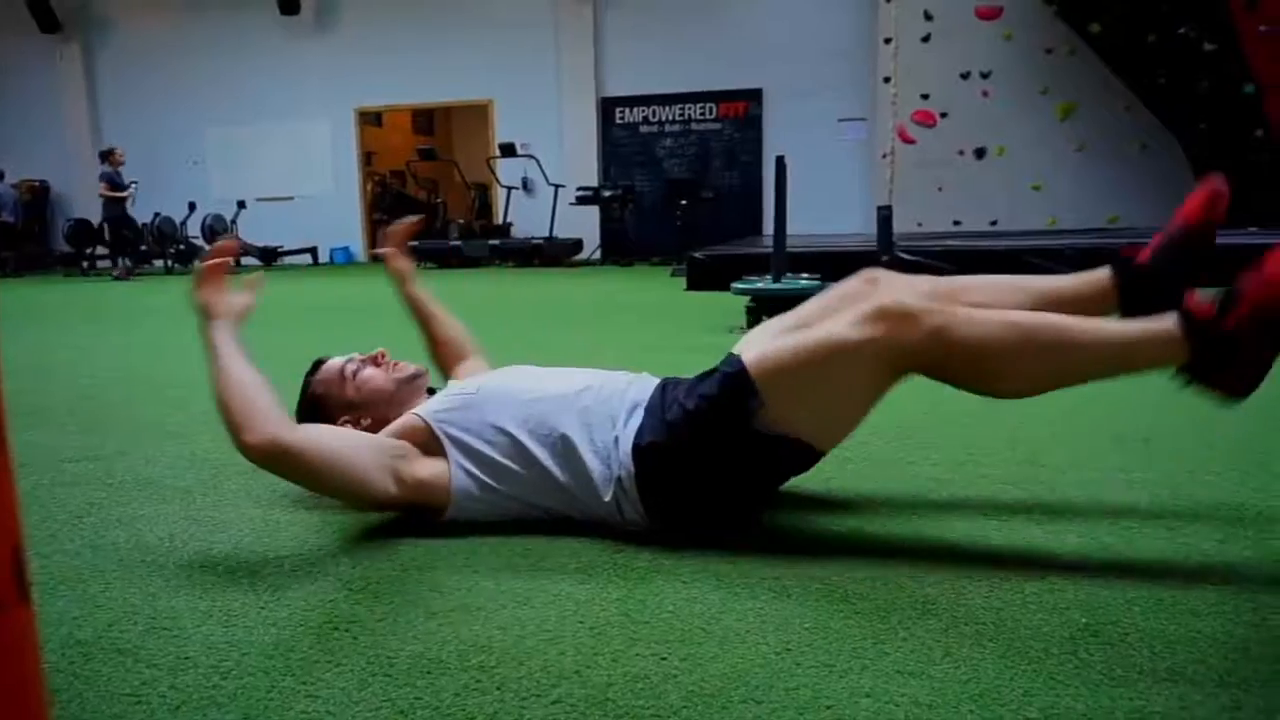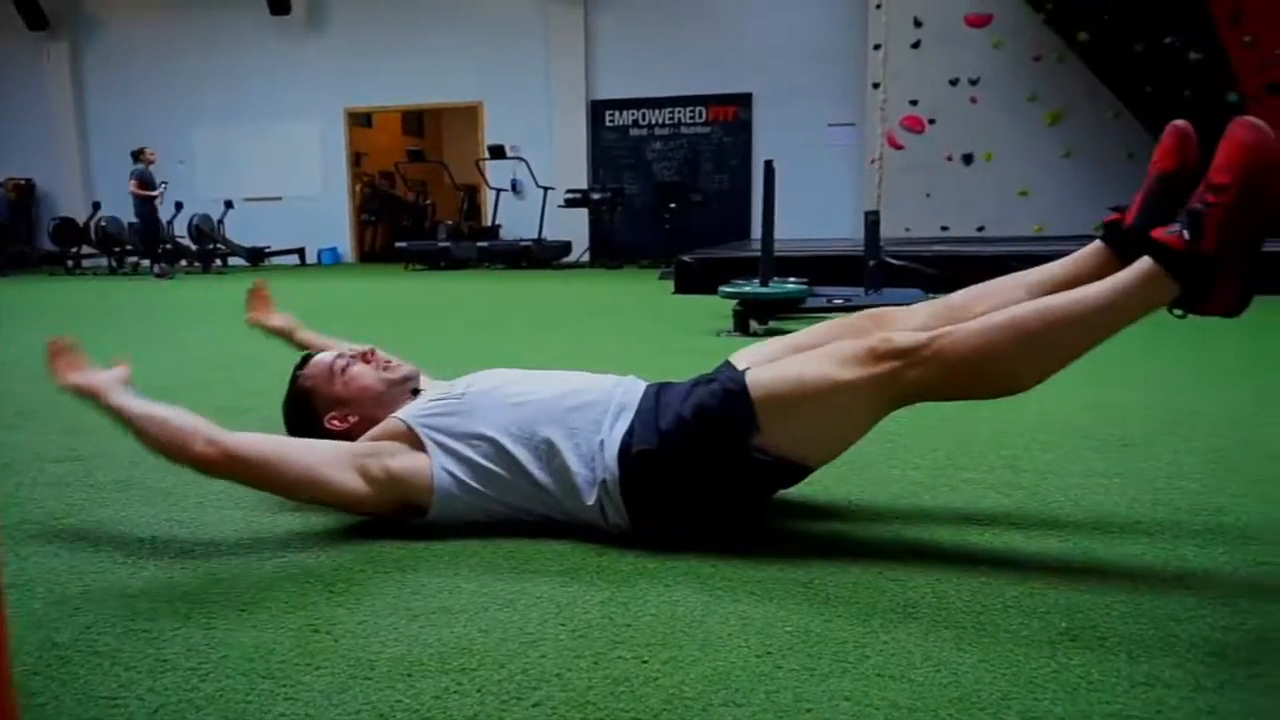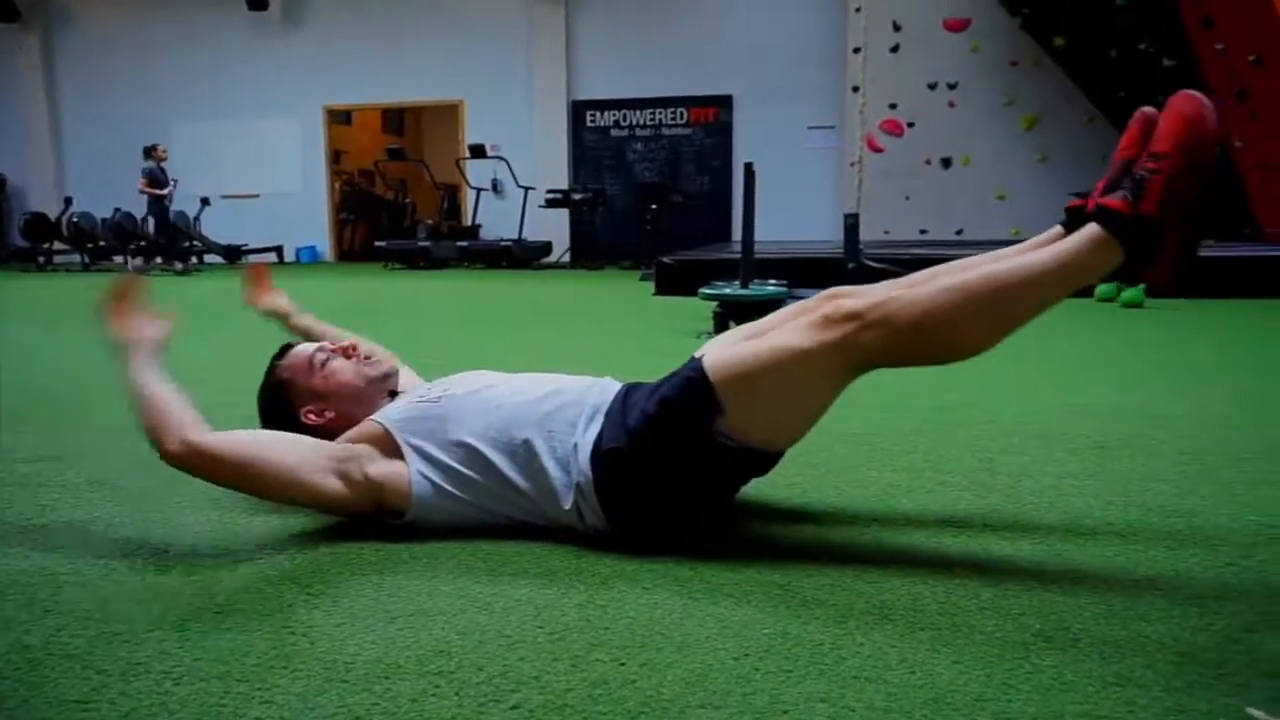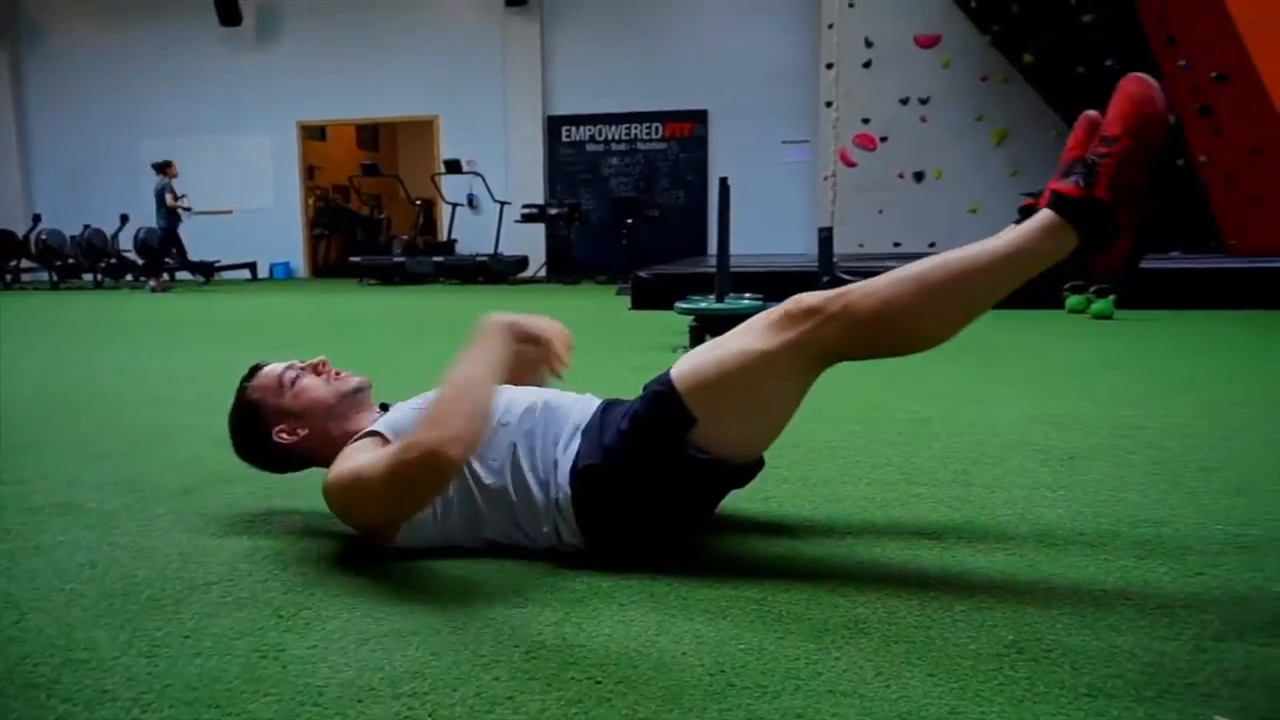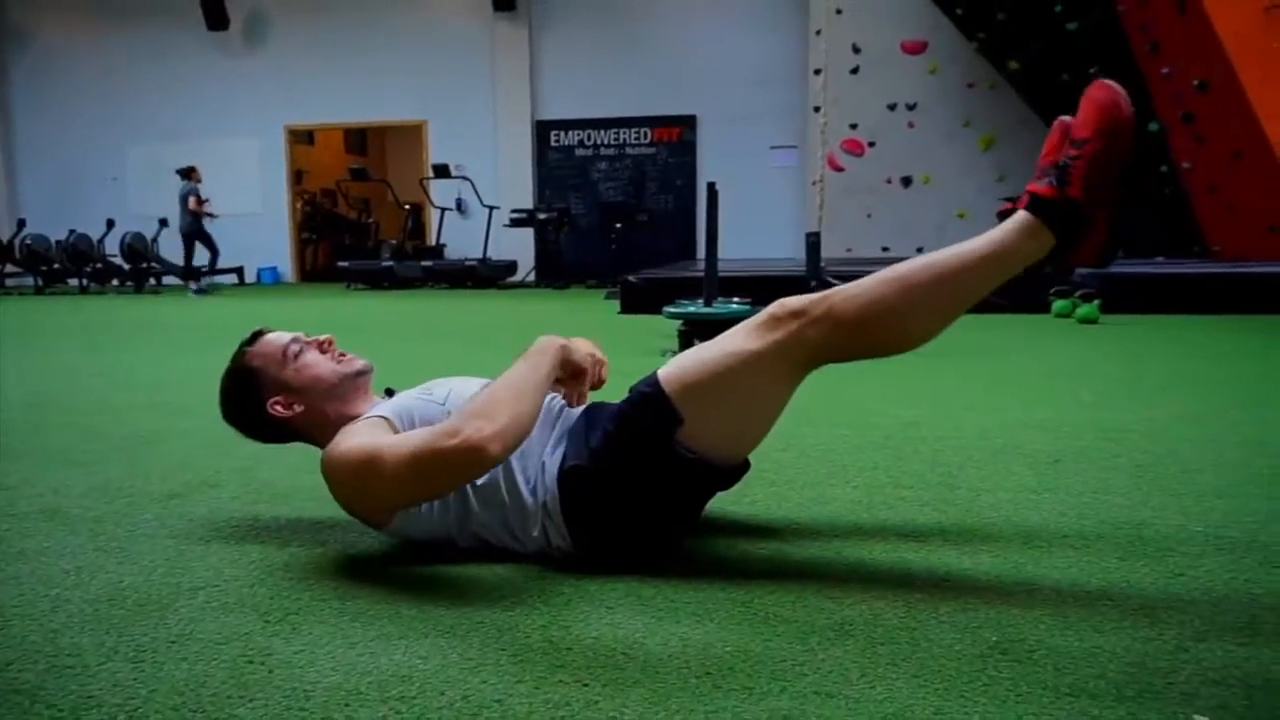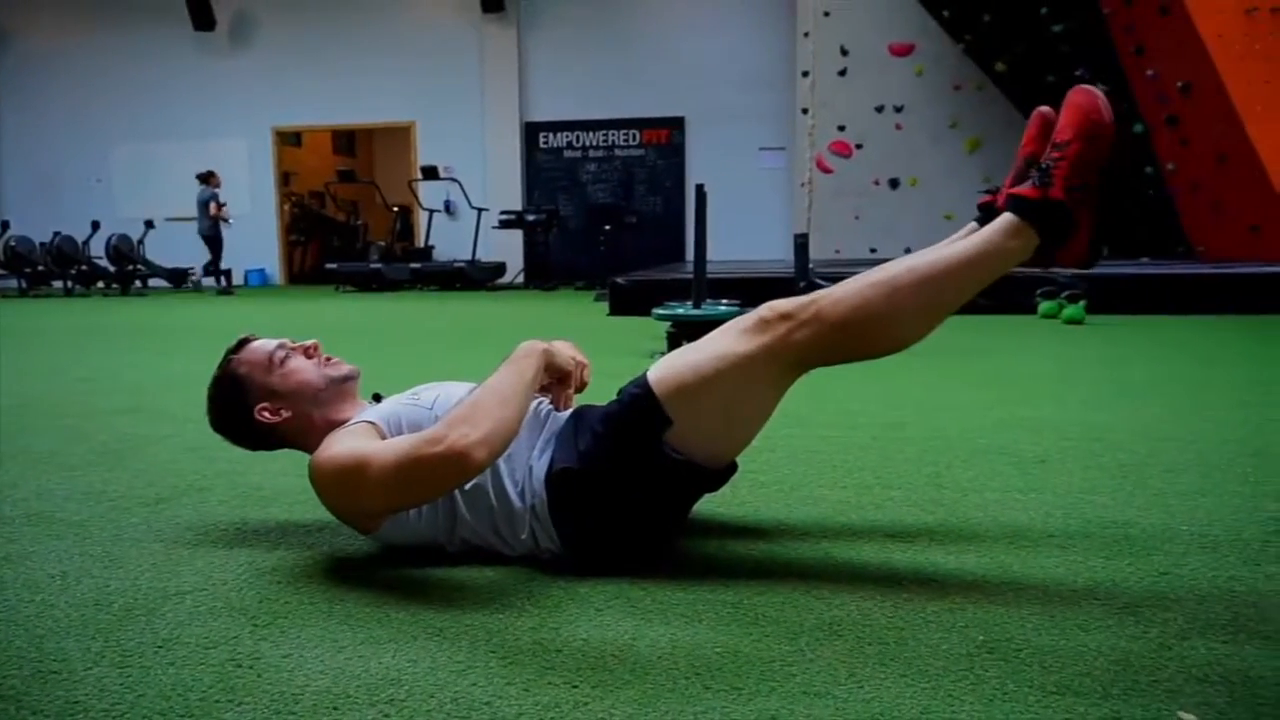
dt=0.4s
person 1, frame 1
left shoulder: (445, 410)
right shoulder: (401, 460)
left elbow: (460, 355)
right elbow: (266, 437)
left wrist: (404, 274)
right wrist: (220, 325)
left hip: (680, 420)
right hip: (678, 462)
left knee: (883, 295)
right knee: (902, 324)
left ankle: (1127, 286)
person 1, frame 2
left shoulder: (432, 408)
right shoulder: (379, 464)
left elbow: (378, 359)
right elbow: (216, 445)
left wrist: (284, 324)
right wrist: (108, 392)
left hip: (668, 417)
right hip: (661, 464)
left knee: (887, 326)
right knee: (901, 360)
left ankle: (1123, 252)
right ankle: (1178, 266)
person 1, frame 3
left shoulder: (409, 412)
right shoulder: (360, 463)
left elbow: (367, 363)
right elbow: (197, 446)
left wrist: (287, 313)
right wrist: (142, 355)
left hip: (643, 428)
right hip: (637, 465)
left knee: (845, 306)
right knee: (855, 324)
left ankle: (1087, 231)
right ankle: (1113, 239)
person 1, frame 4
left shoulder: (396, 435)
right shoulder: (358, 484)
left elbow: (496, 399)
right elbow: (441, 448)
left wrist: (518, 342)
right wrist: (496, 331)
left hip: (623, 449)
right hip: (617, 484)
left knee: (818, 315)
right knee: (815, 321)
left ankle: (1055, 224)
right ankle: (1075, 223)
person 1, frame 5
left shoulder: (393, 418)
right shoulder: (353, 458)
right elbow: (478, 445)
left wrist: (559, 369)
right wrist: (547, 350)
left hip: (611, 453)
right hip: (604, 486)
left knee: (802, 321)
right knee: (797, 323)
left ankle: (1032, 223)
right ankle: (1047, 222)
person 1, frame 6
left shoulder: (382, 421)
right shoulder: (341, 464)
right elbow: (465, 451)
left wrist: (545, 370)
right wrist: (529, 355)
left hip: (594, 451)
right hip: (593, 486)
left knee: (787, 319)
right knee: (791, 325)
left ankle: (1005, 222)
right ankle: (1032, 222)
